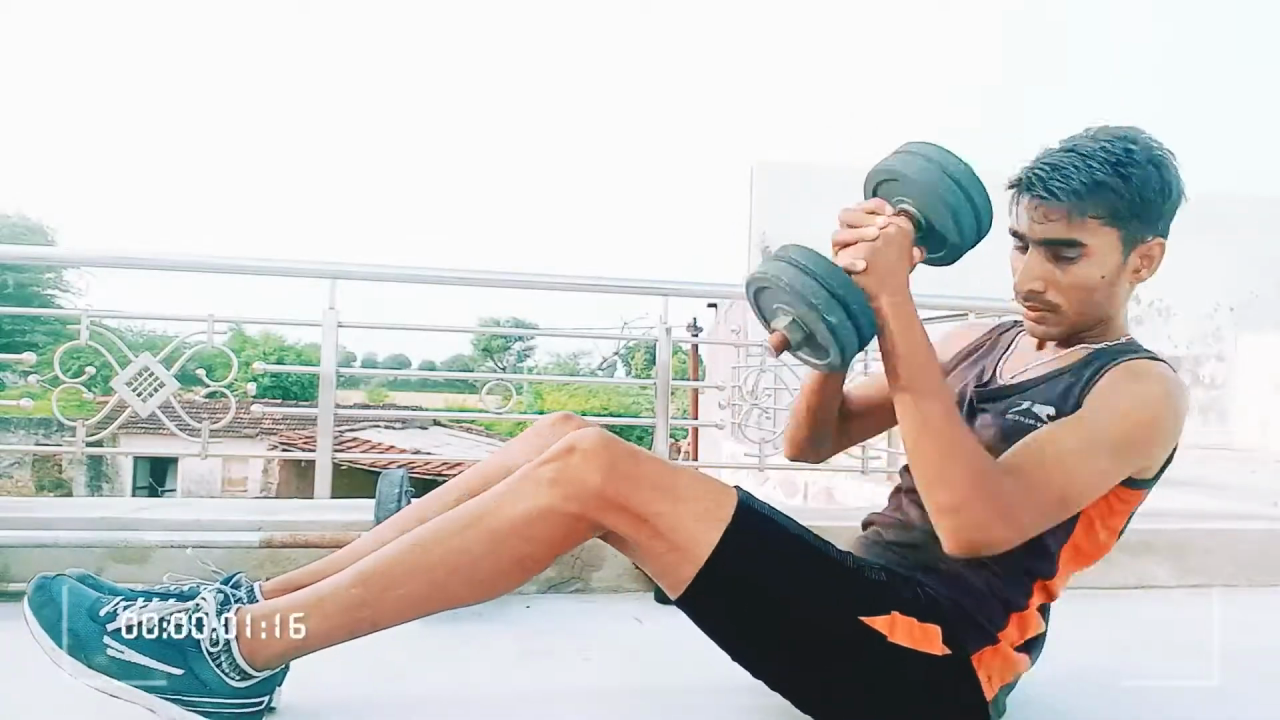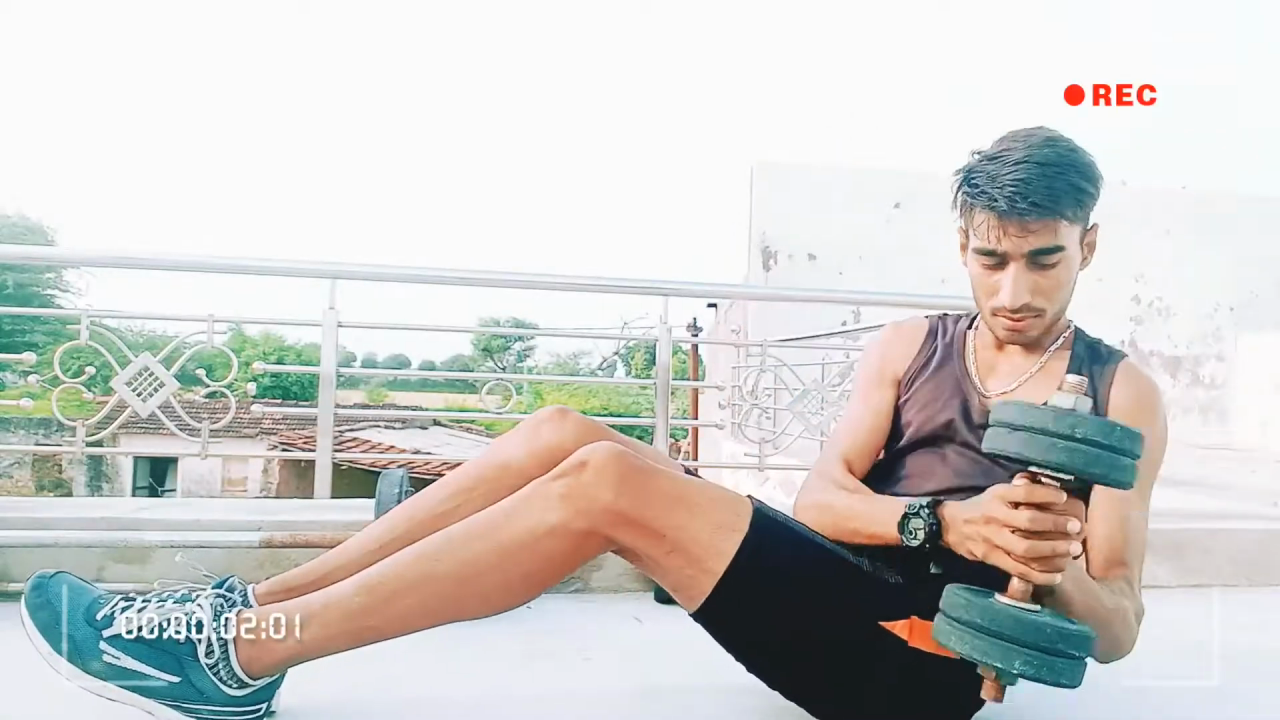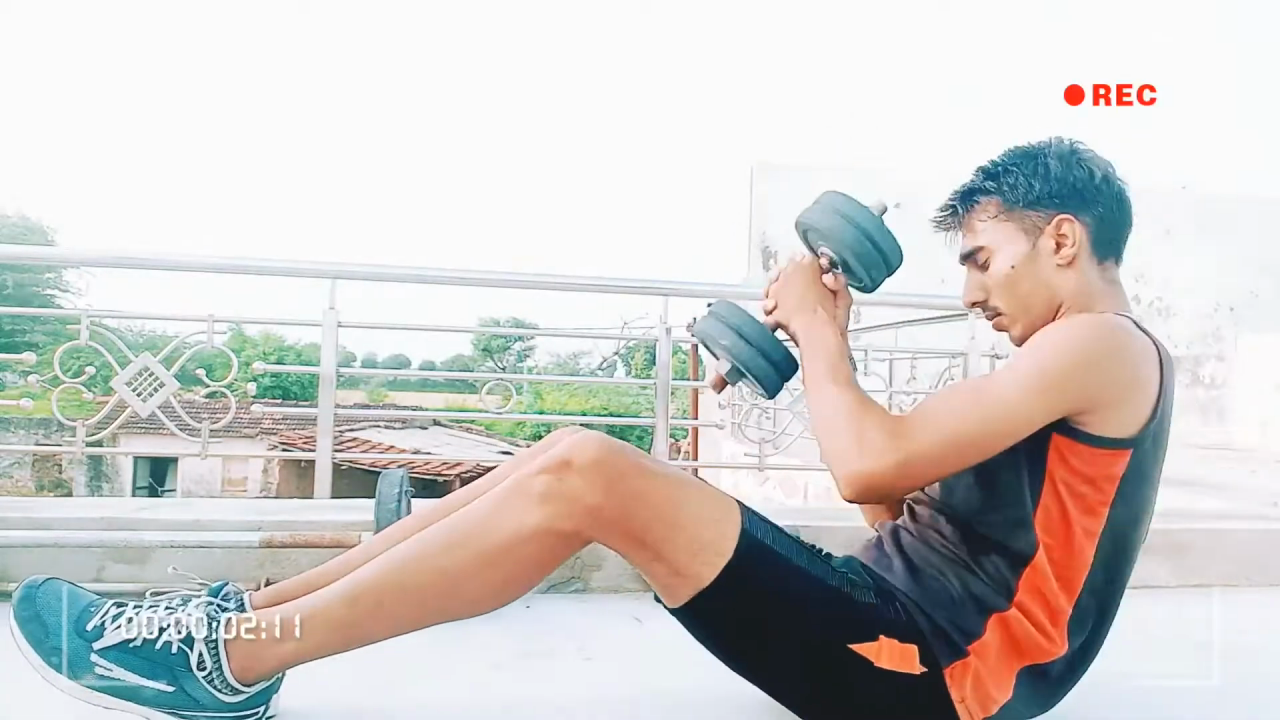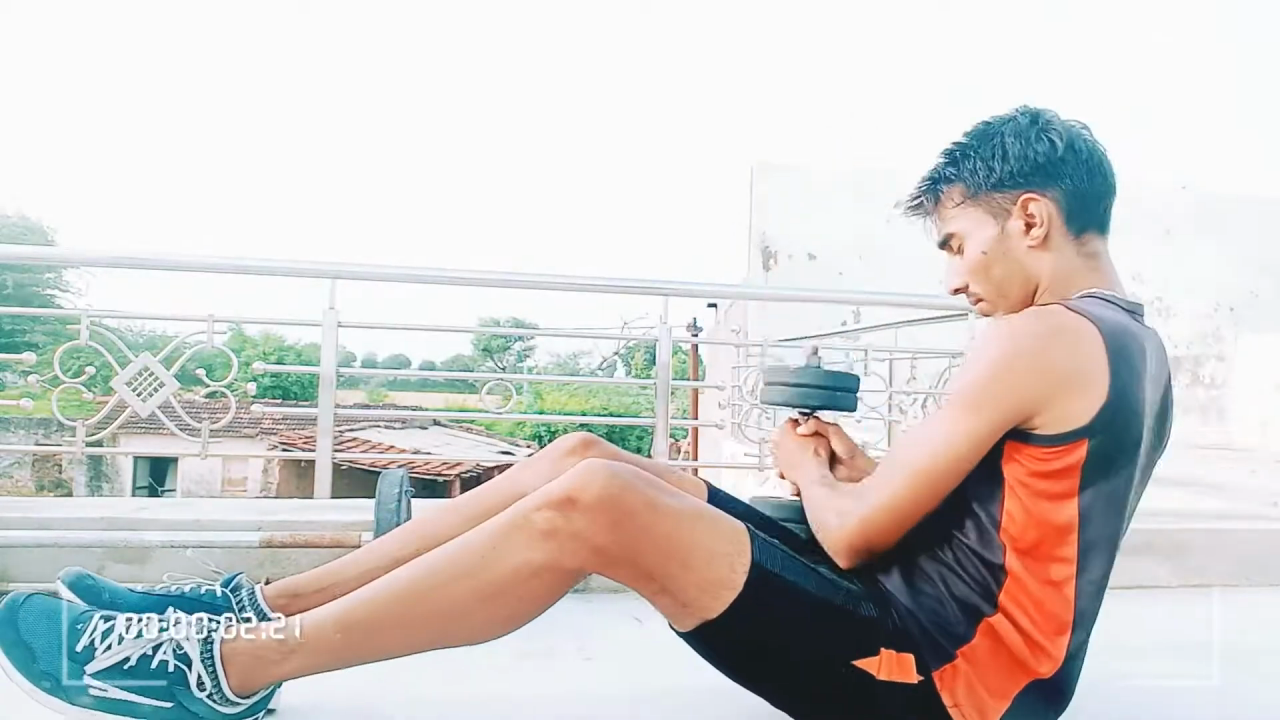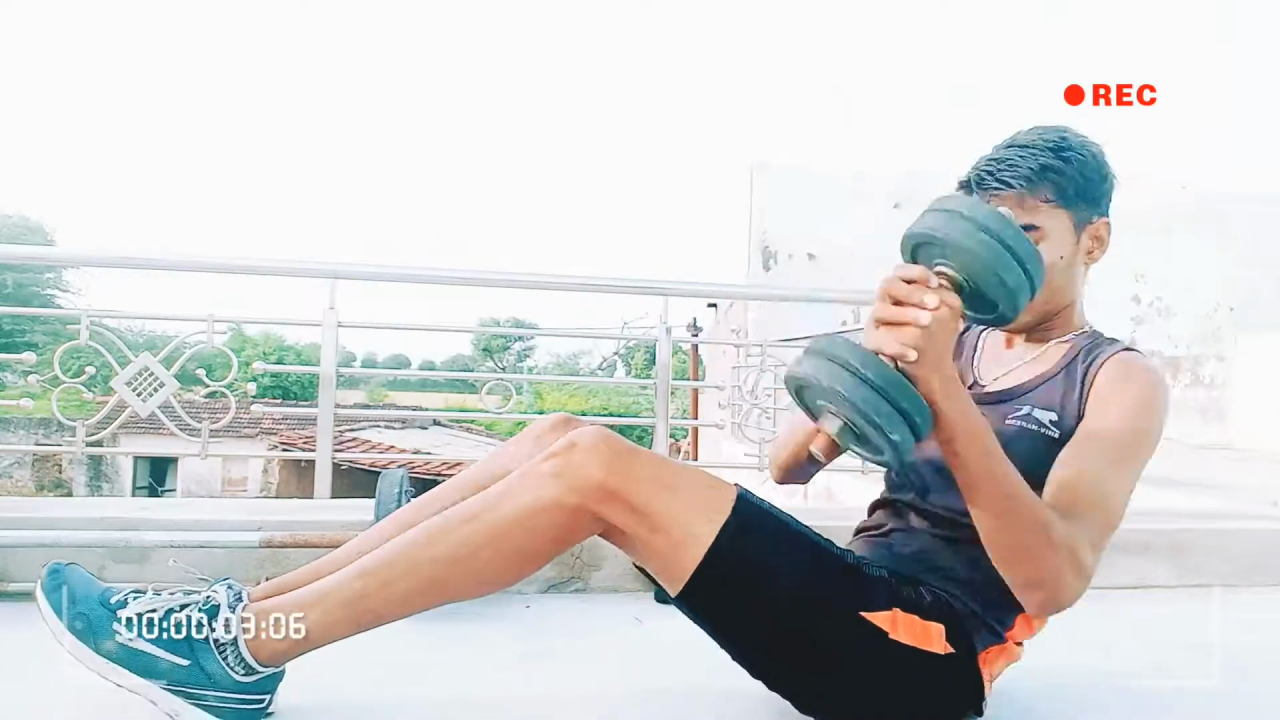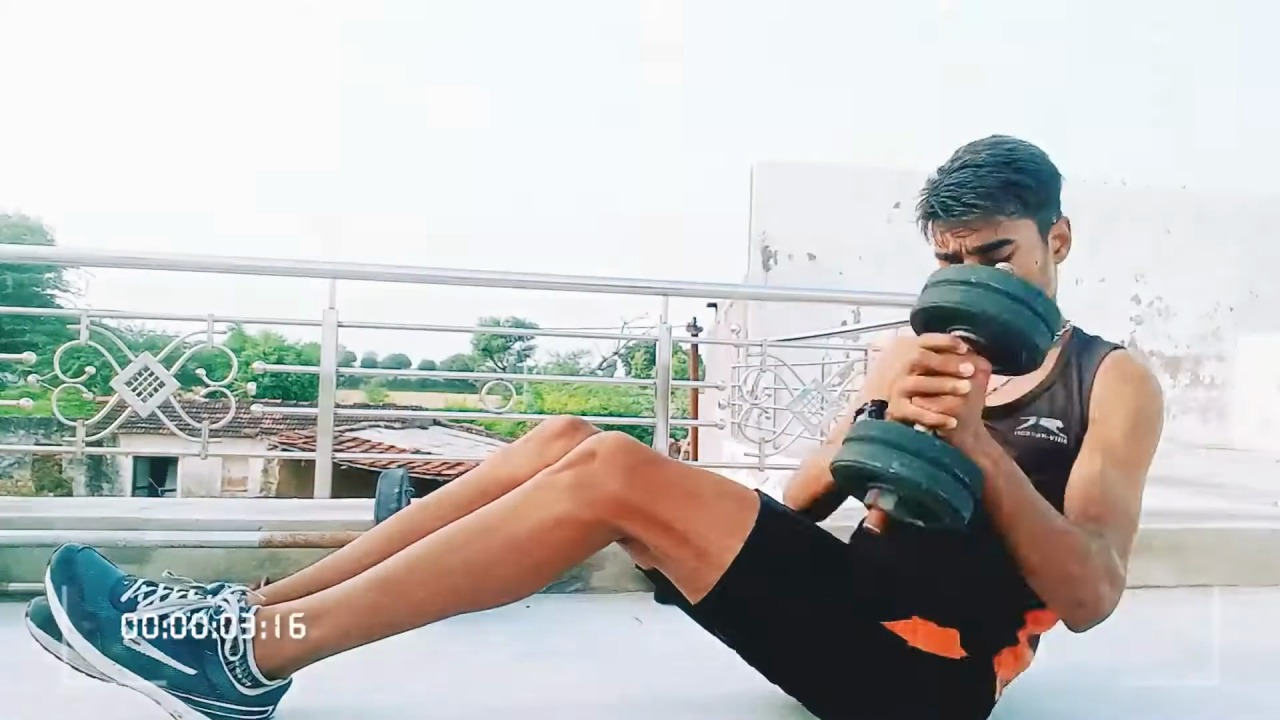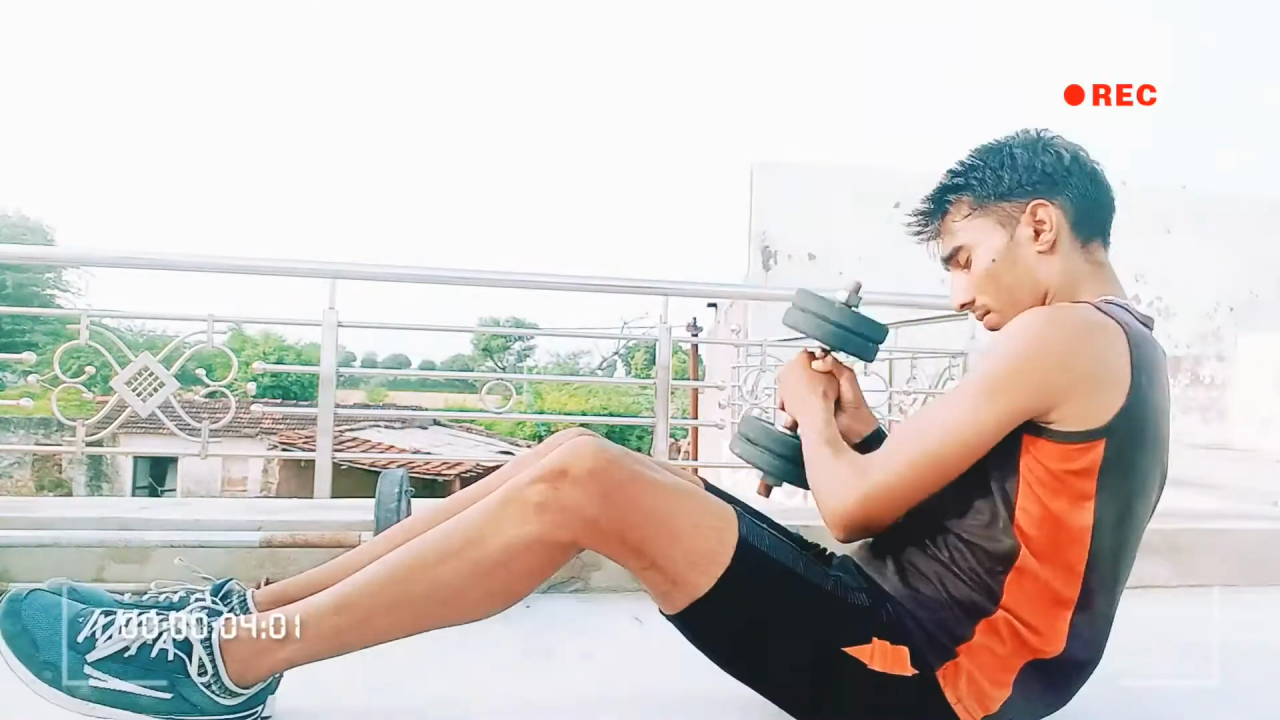
dt=0.4s
person 1, frame 1
left shoulder: (1138, 391)
right shoulder: (995, 342)
left elbow: (969, 522)
right elbow: (808, 441)
left wrist: (895, 312)
right hip: (868, 612)
left knee: (591, 469)
right knee: (564, 437)
right ankle: (253, 603)
person 1, frame 2
left shoulder: (1122, 392)
right shoulder: (911, 346)
left elbow: (1117, 624)
right elbow: (820, 498)
left wrist: (1058, 576)
right wrist: (948, 522)
right hip: (848, 602)
left knee: (604, 486)
right knee: (561, 432)
right ankle: (250, 606)
person 1, frame 3
left shoulder: (1106, 351)
right shoulder: (1064, 369)
left elbow: (868, 472)
right elbow: (886, 481)
left wrist: (820, 330)
right wrist: (824, 340)
right hip: (879, 619)
left knee: (585, 474)
right knee: (573, 461)
right ankle: (250, 609)
person 1, frame 4
left shoulder: (1038, 340)
right shoulder: (1130, 348)
left elbow: (854, 535)
left wrist: (804, 468)
right wrist: (861, 468)
left knee: (587, 509)
right knee: (581, 460)
right ankle: (255, 607)
person 1, frame 5
left shoulder: (1121, 384)
right shoulder: (960, 342)
left elbow: (1047, 581)
right elbow: (789, 462)
left wrist: (943, 387)
right wrist: (878, 369)
right hip: (861, 611)
left knee: (593, 464)
right knee: (560, 437)
right ankle: (254, 605)
person 1, frame 6
left shoulder: (1117, 383)
right shoulder: (915, 350)
left elbow: (1089, 597)
right elbow: (805, 494)
left wrist: (974, 446)
right wrist: (883, 435)
right hip: (855, 606)
left knee: (612, 473)
right knee: (563, 442)
right ankle: (252, 609)
person 1, frame 7
left shoulder: (1063, 338)
right shoulder: (1113, 354)
left elbow: (850, 507)
left wrist: (813, 411)
right wrist: (855, 427)
left knee: (577, 487)
right knee: (580, 462)
right ankle: (247, 610)
